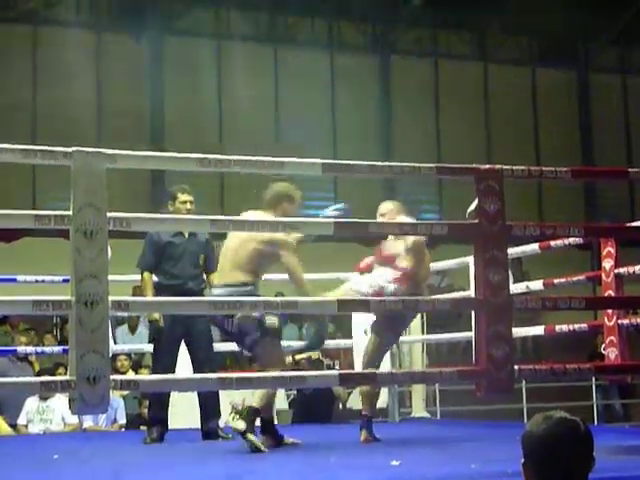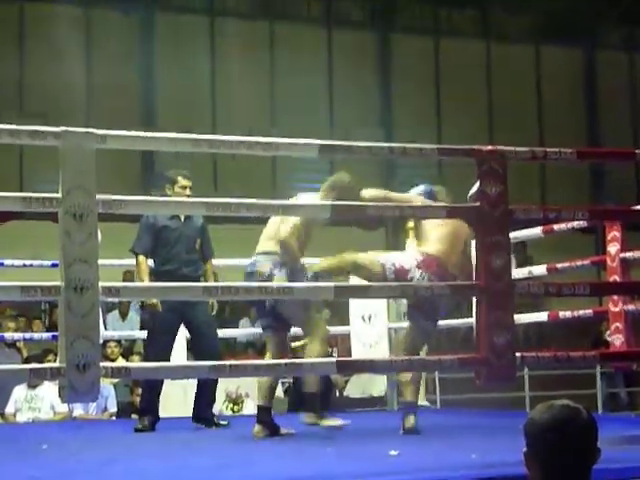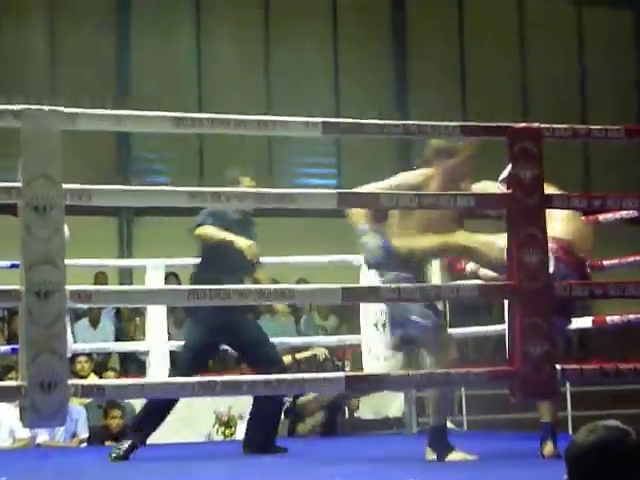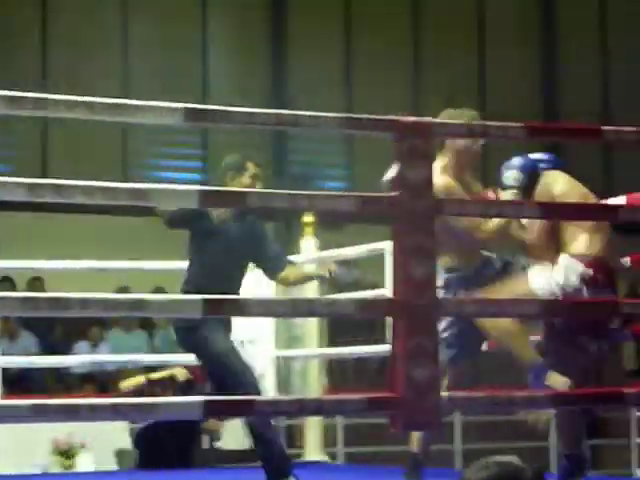
dt=0.4s
person 1, frame 1
left shoulder: (250, 217)
right shoulder: (279, 235)
right elbow: (299, 282)
left hip: (223, 298)
right hip: (238, 299)
left knee: (269, 361)
left ankle: (270, 433)
person 1, frame 2
left shoulder: (311, 201)
right elbow: (286, 236)
right wrist: (300, 273)
left hip: (264, 272)
right hip: (272, 269)
left knee: (276, 348)
right knee: (319, 334)
left ankle: (264, 420)
right ankle: (314, 409)
person 1, frame 3
right shoulder: (411, 184)
right wrist: (370, 240)
left hip: (414, 282)
right hip: (400, 280)
right knee: (447, 357)
right ankle: (439, 443)
person 1, frame 4
left shoulder: (463, 174)
right shoulder: (437, 185)
right elbow: (481, 236)
left hip: (484, 270)
right hip: (459, 285)
right knee: (447, 385)
person 2, frame 1
left shoulder: (202, 238)
right shoulder: (157, 235)
left elbow: (211, 272)
right elbow: (146, 273)
left knee: (206, 367)
right knee: (163, 368)
left ankle: (211, 426)
right ankle: (156, 426)
person 2, frame 2
left shoulder: (198, 222)
right shoulder: (153, 219)
left elbow: (207, 260)
right elbow: (142, 256)
right hip: (165, 296)
left knee: (210, 351)
right knee: (157, 356)
left ankle: (204, 411)
right ankle: (148, 414)
person 2, frame 3
left shoulder: (247, 225)
right shoulder: (217, 215)
right elbow: (200, 231)
right wrist: (234, 238)
left hip: (237, 312)
right hip: (208, 310)
left knee: (275, 370)
right knee: (180, 377)
left ankle: (259, 439)
right ankle: (134, 437)
person 2, frame 4
left shoulder: (254, 226)
right shoulder: (208, 209)
left elbow: (282, 271)
right elbow: (168, 214)
left wrist: (317, 272)
left hip: (217, 316)
right hip: (197, 316)
left knee: (227, 392)
right knee: (244, 384)
person 3, frame 1
left shoulder: (403, 223)
left elbow: (418, 239)
left wrist: (398, 250)
right wrist: (375, 264)
left hip: (392, 281)
right knee: (370, 363)
person 3, frame 2
left shoulder: (425, 205)
right shoulder: (465, 229)
left elbow: (382, 196)
right elbow: (466, 277)
left hip: (419, 266)
left knee: (352, 260)
right knee: (410, 351)
person 3, frame 3
left shoulder: (541, 190)
right wrist: (473, 270)
left hip: (551, 254)
right hip: (574, 276)
left knee: (462, 242)
right ankle: (548, 439)
person 3, frame 4
left shoulder: (548, 181)
right shoulder: (577, 195)
left elbow: (535, 238)
left hip: (576, 274)
right hip: (601, 288)
left knee: (485, 302)
right knee: (566, 375)
left ankle: (540, 372)
